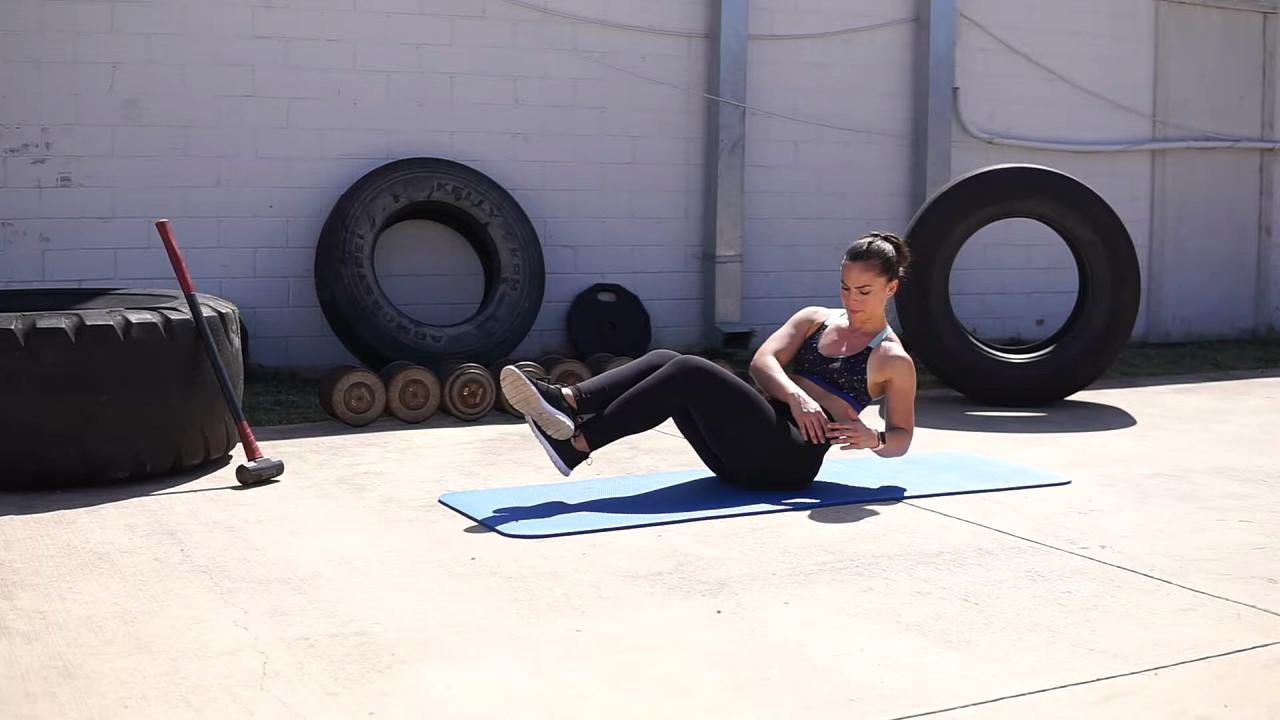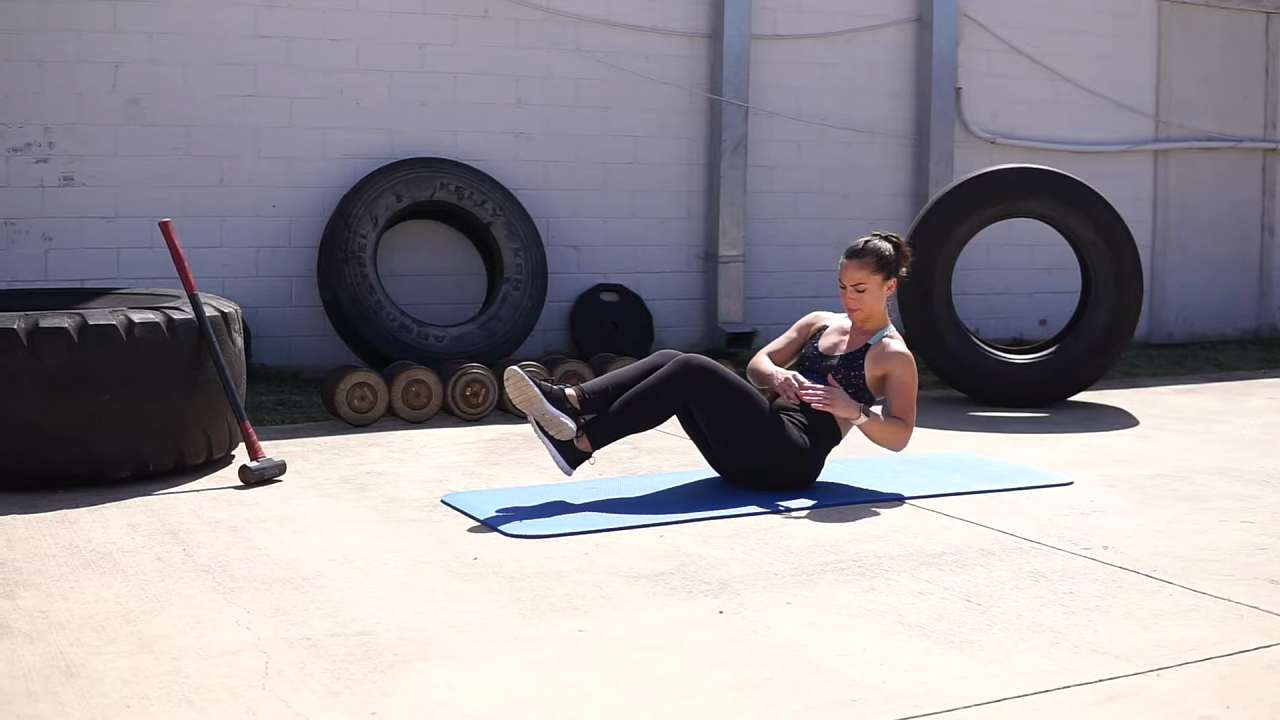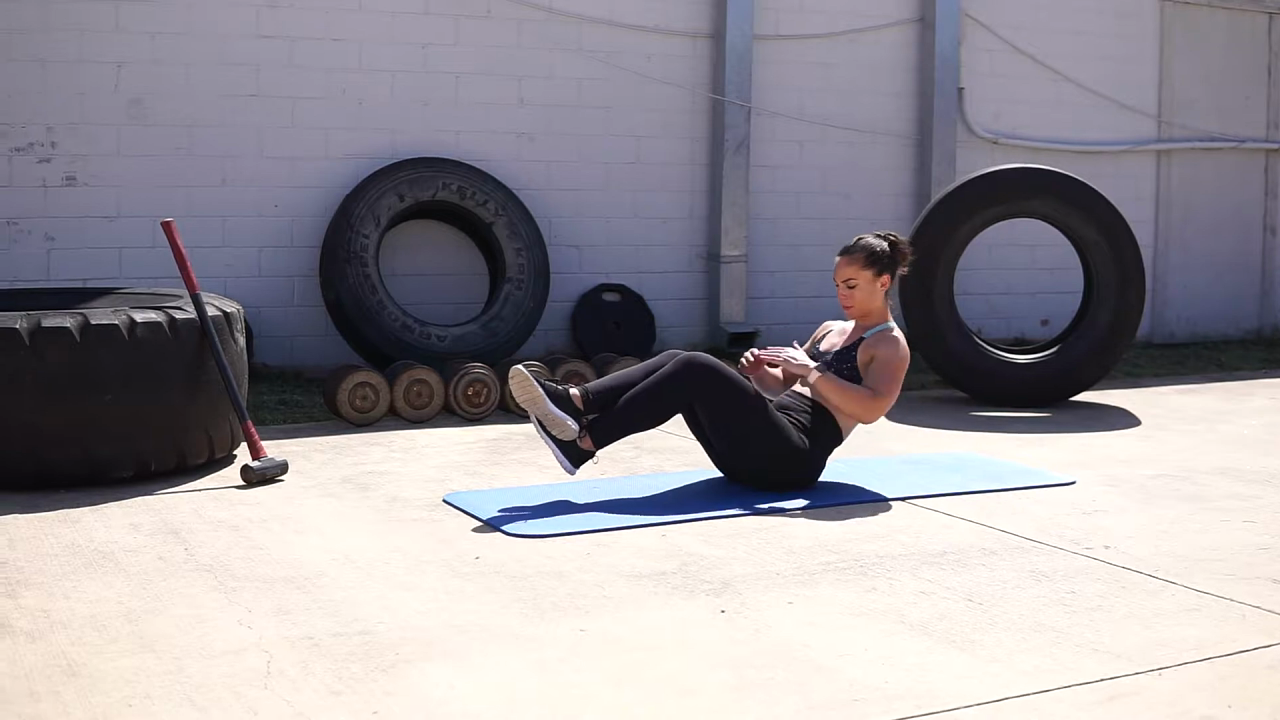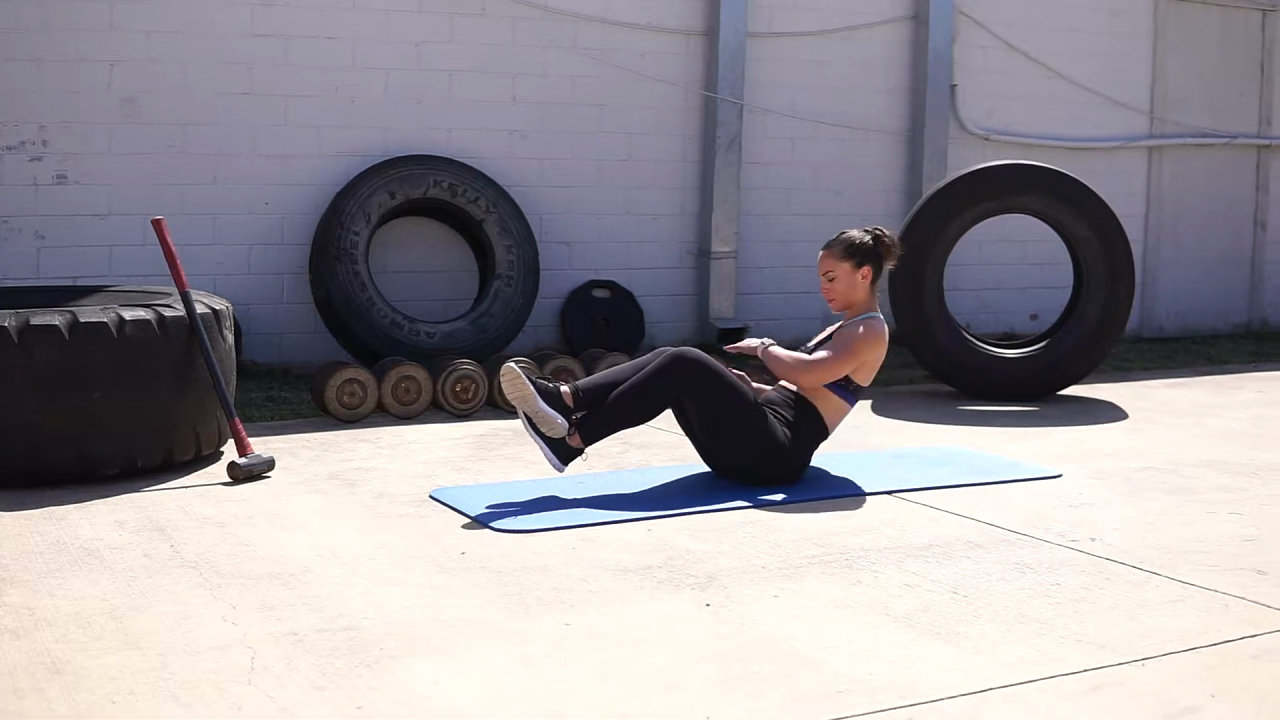
dt=0.1s
person 1, frame 1
left shoulder: (892, 359)
right shoulder: (815, 319)
left elbow: (900, 440)
right elbow: (763, 361)
left wrist: (866, 437)
right wrist: (795, 394)
left hip: (786, 457)
right hip: (744, 452)
left knee: (691, 373)
right knee: (665, 360)
left ankle: (579, 442)
right ankle: (566, 401)
person 1, frame 2
left shoulder: (894, 355)
right shoulder: (820, 322)
left elbow: (899, 435)
right elbow: (758, 364)
left wrist: (855, 414)
right wrist: (780, 376)
left hip: (789, 457)
right hip: (746, 452)
left knee: (692, 371)
right knee: (670, 361)
left ankle: (581, 442)
right ankle: (569, 401)
person 1, frame 3
left shoulder: (890, 346)
right shoulder: (834, 330)
left elbow: (872, 408)
right elbow: (776, 387)
left wrist: (811, 375)
right wrist: (760, 367)
left hip: (789, 458)
right hip: (757, 450)
left knee: (696, 369)
right knee: (675, 361)
left ankle: (583, 442)
right ankle: (572, 401)
person 1, frame 4
left shoulder: (870, 334)
right shoulder: (843, 328)
left elbow: (806, 373)
left wrist: (764, 348)
right wrist: (751, 387)
left hip: (775, 453)
right hip: (741, 446)
left knee: (684, 364)
right knee: (667, 360)
left ankle: (572, 439)
right ankle: (563, 398)
